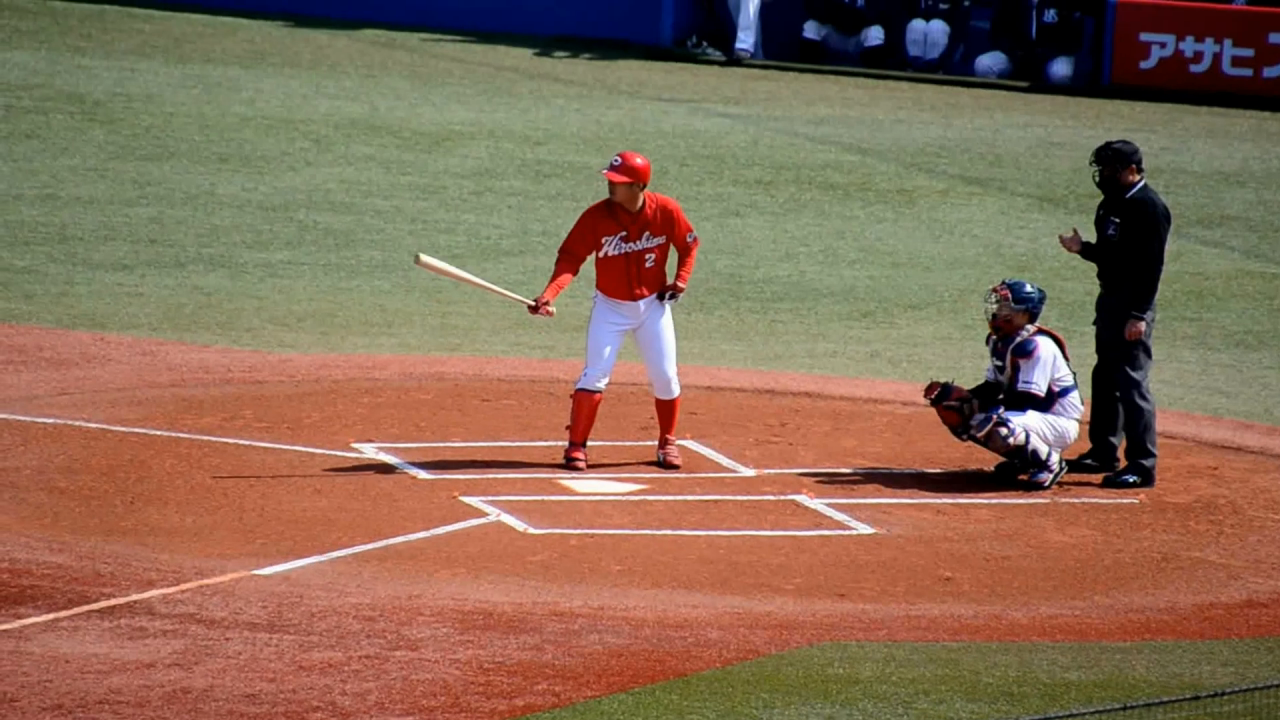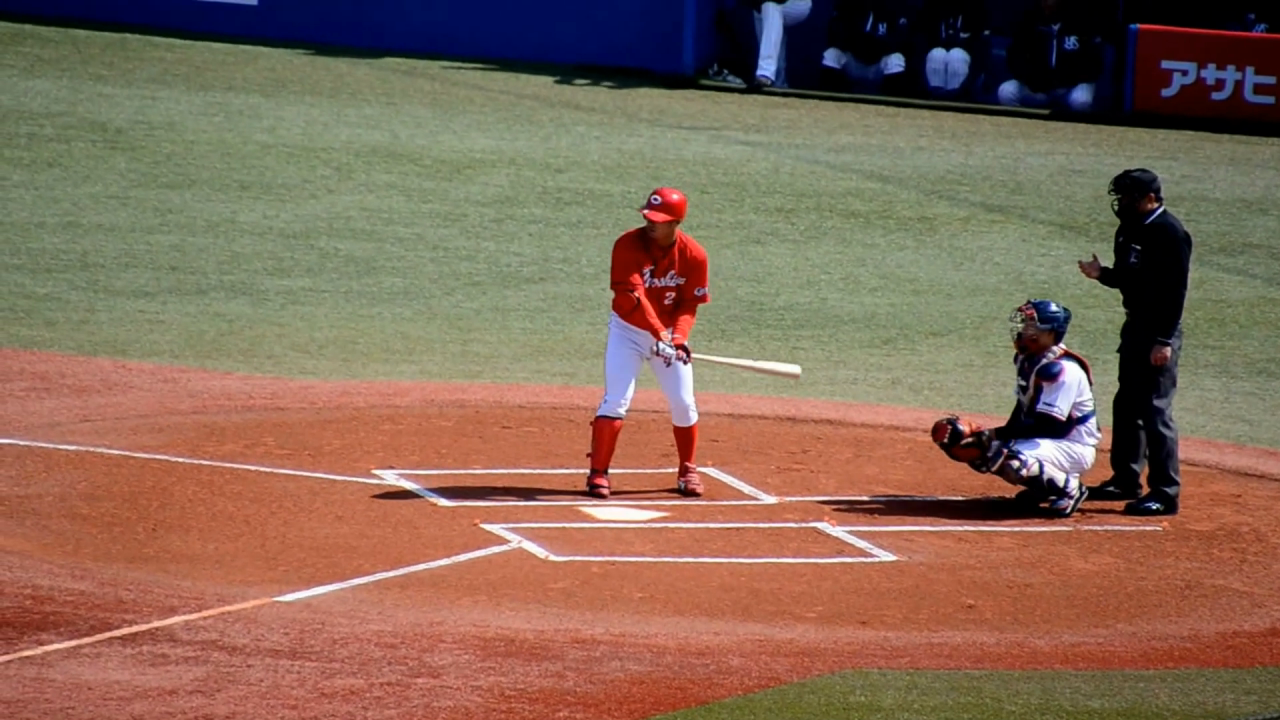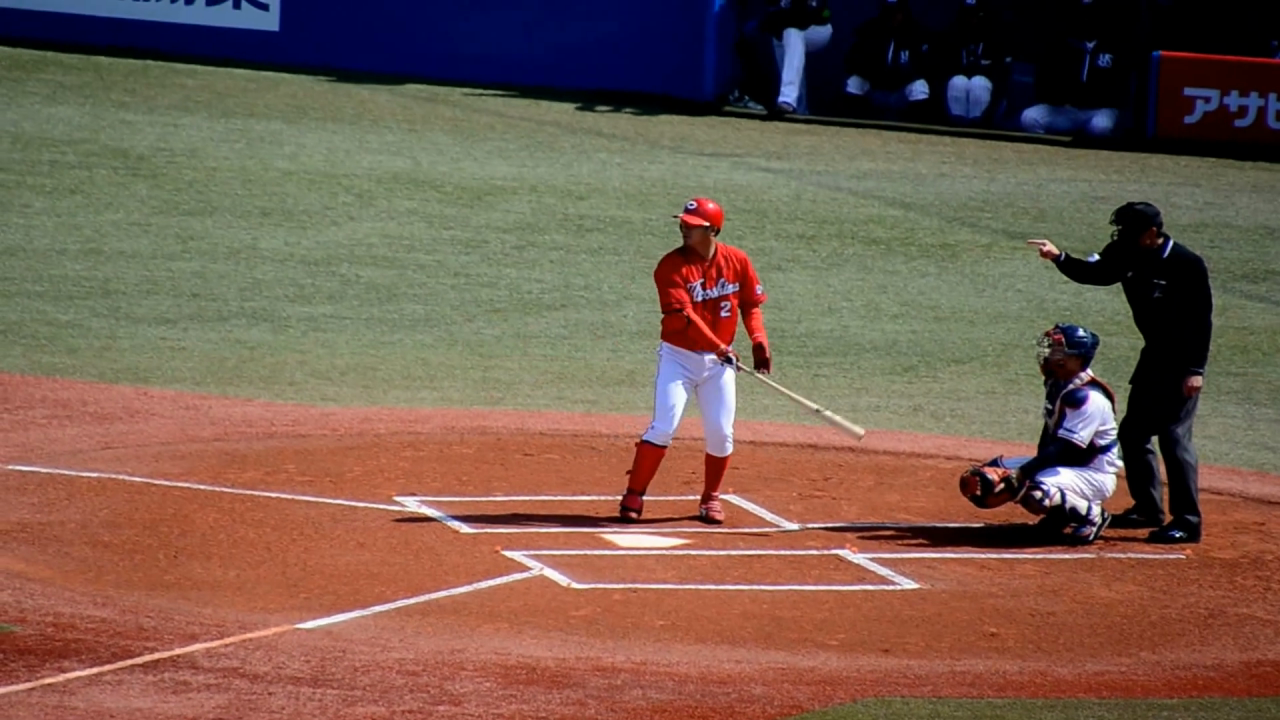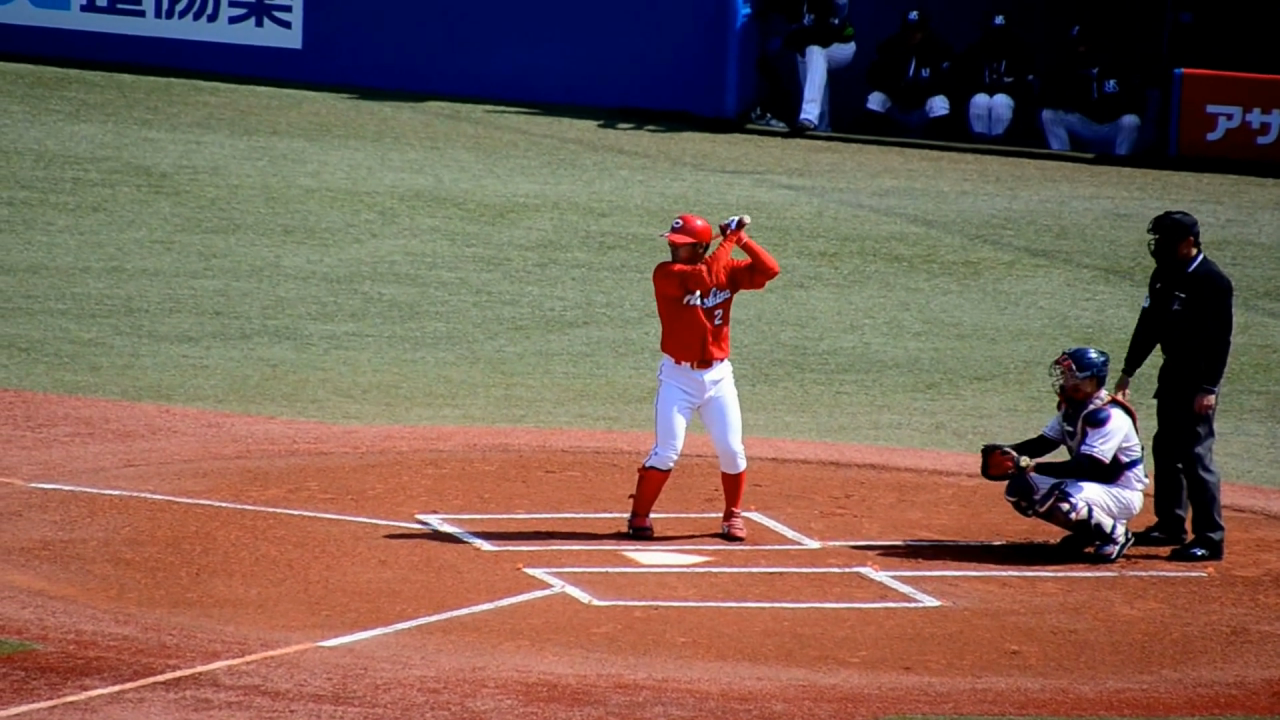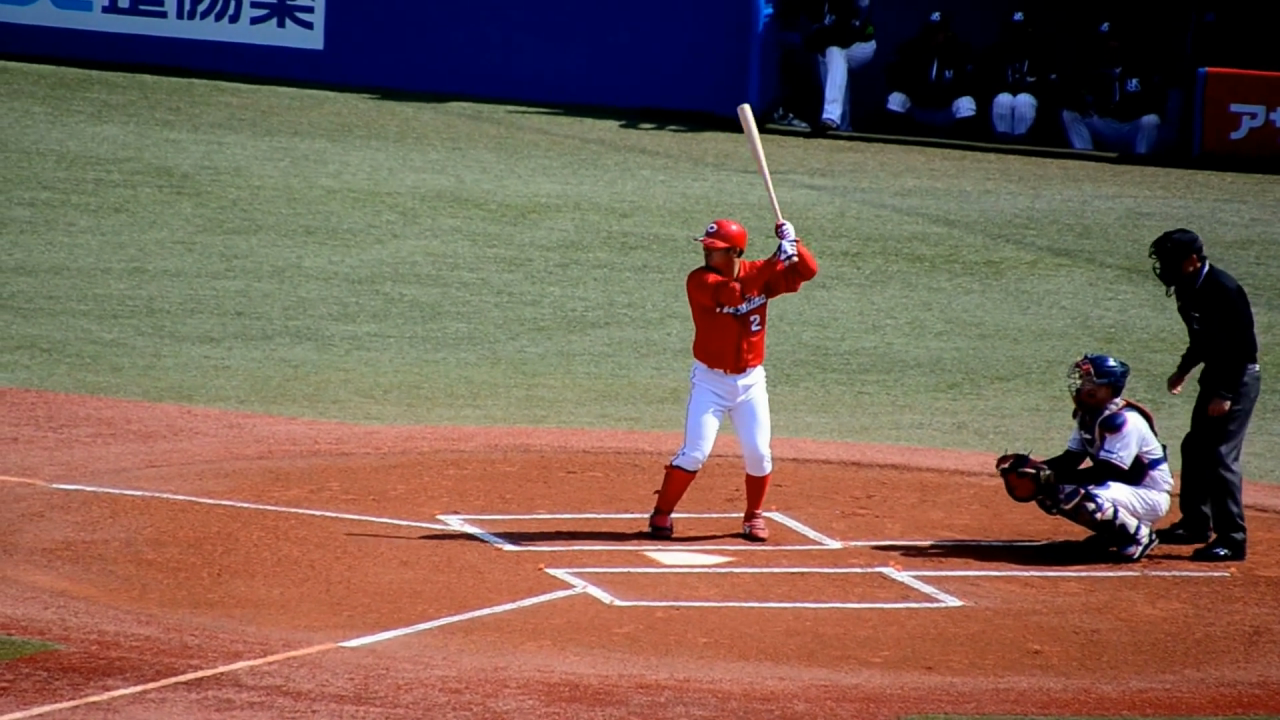
dt=1s
person 1, frame 1
left shoulder: (1149, 207)
right shoulder: (1111, 202)
left elbow: (1152, 265)
left wrist: (1139, 315)
right wrist: (1082, 248)
left hip: (1132, 305)
right hip: (1109, 299)
left knee: (1131, 383)
right knee: (1104, 379)
left ankle: (1142, 466)
right ankle: (1103, 452)
person 1, frame 2
left shoulder: (1169, 232)
right shoulder: (1130, 228)
left elbow: (1175, 290)
left wrist: (1164, 340)
right wrist: (1101, 273)
left hip: (1158, 332)
right hip: (1134, 326)
left knee: (1155, 410)
right knee: (1126, 405)
left ankle: (1165, 493)
right ankle: (1126, 479)
person 1, frame 3
left shoulder: (1186, 264)
right shoulder: (1127, 255)
left elbow: (1201, 320)
right elbow: (1092, 272)
left wrist: (1196, 369)
right wrist: (1059, 257)
left hip: (1182, 361)
right hip: (1153, 355)
left knee: (1174, 435)
right knee: (1132, 432)
left ankle: (1188, 522)
right ankle: (1148, 508)
person 1, frame 4
left shoulder: (1213, 281)
right shoulder: (1164, 274)
left elbow: (1220, 338)
right elbow: (1150, 323)
left wrist: (1208, 388)
right wrist: (1128, 369)
left hip: (1197, 379)
right hip: (1172, 372)
left knee: (1195, 454)
right knee: (1166, 449)
left ankle: (1210, 539)
right ankle: (1170, 525)
person 1, frame 5
left shoulder: (1224, 290)
right shoulder: (1188, 288)
left elbow: (1242, 345)
left wrist: (1225, 393)
right wrist: (1183, 369)
left hip: (1236, 380)
right hip: (1214, 376)
left knee: (1221, 454)
right knee: (1195, 449)
left ankle: (1232, 540)
right ankle: (1196, 524)
person 2, frame 1
left shoulder: (667, 210)
right shoulder: (595, 216)
left elbow: (688, 246)
right elbow: (570, 258)
left wrist: (681, 281)
right wrist: (549, 295)
left hip: (652, 304)
right hip: (610, 306)
left knee: (665, 376)
right knee: (595, 376)
left ankle: (667, 443)
right ankle: (576, 445)
person 2, frame 2
left shoulder: (693, 254)
right shoulder: (628, 245)
left elbow: (689, 305)
right elbow: (634, 297)
left wrist: (679, 339)
right wrist: (660, 337)
left hip: (669, 332)
right hip: (627, 330)
left knee: (683, 402)
right knee: (616, 401)
left ankle: (688, 470)
right ankle: (599, 472)
person 2, frame 3
left shoulder: (738, 261)
right shoulder: (672, 264)
left elbow: (751, 304)
right elbow: (682, 315)
left wrist: (758, 339)
right wrist: (718, 348)
left hip: (720, 360)
right hip: (679, 356)
left knee: (721, 433)
right knee: (664, 426)
left ankle: (710, 498)
right ankle: (634, 496)
person 2, frame 4
left shoulder: (727, 271)
right shoulder: (665, 273)
left elbow: (770, 270)
right elbow: (703, 276)
left wrist: (740, 237)
right wrist: (730, 237)
left hip: (718, 375)
right hip: (678, 376)
left knee: (731, 450)
right knee: (667, 451)
left ankle: (733, 515)
right ankle: (640, 515)
person 2, frame 5
left shoulder: (758, 273)
right shoulder: (699, 280)
left elbow: (808, 271)
right elbow: (733, 294)
left wrist: (793, 244)
right wrist: (775, 259)
left hip: (750, 381)
right hip: (710, 380)
left knee: (758, 454)
right knee: (694, 453)
left ankle: (753, 517)
right ankle: (661, 513)
person 3, frame 1
left shoulder: (1036, 346)
right shoulder: (999, 341)
left elbow: (1027, 401)
right elbow: (991, 389)
left wrist: (975, 405)
right wrist: (961, 397)
left hip: (1059, 423)
right hip: (1030, 415)
left knee: (999, 428)
right knee: (959, 416)
left ankle: (1050, 461)
right ankle: (1022, 459)
person 3, frame 2
left shoulder: (1061, 369)
right shoulder: (1027, 360)
left elbow: (1045, 424)
right elbow: (1022, 409)
left wrist: (994, 434)
right wrist: (984, 433)
left hip: (1073, 447)
right hip: (1042, 440)
left knee: (1014, 462)
right knee: (974, 447)
left ankle: (1068, 486)
right ankle: (1042, 486)
person 3, frame 3
left shoulder: (1087, 397)
right shoulder: (1057, 385)
left elbow: (1062, 450)
left wrist: (1021, 473)
right wrist: (1036, 467)
left hip: (1093, 474)
right hip: (1060, 464)
left knee: (1035, 492)
right knee: (993, 473)
left ankle: (1091, 514)
right ankle: (1060, 512)
person 3, frame 4
left shoulder: (1109, 416)
right shoulder: (1071, 407)
left elbow: (1084, 466)
right elbow: (1044, 443)
left wrist: (1029, 465)
right wrist: (1008, 451)
left hip: (1121, 493)
right hip: (1089, 484)
left knee: (1060, 502)
right knee: (1019, 489)
left ankle: (1115, 533)
right ankle: (1087, 530)
person 3, frame 5
left shoulder: (1124, 420)
right shoulder: (1086, 414)
left elbow: (1103, 473)
right elbow: (1070, 460)
left wrist: (1050, 476)
left hip: (1149, 496)
right hip: (1119, 488)
left knee: (1084, 500)
right knee: (1045, 490)
left ankle: (1139, 534)
right ankle: (1113, 532)
